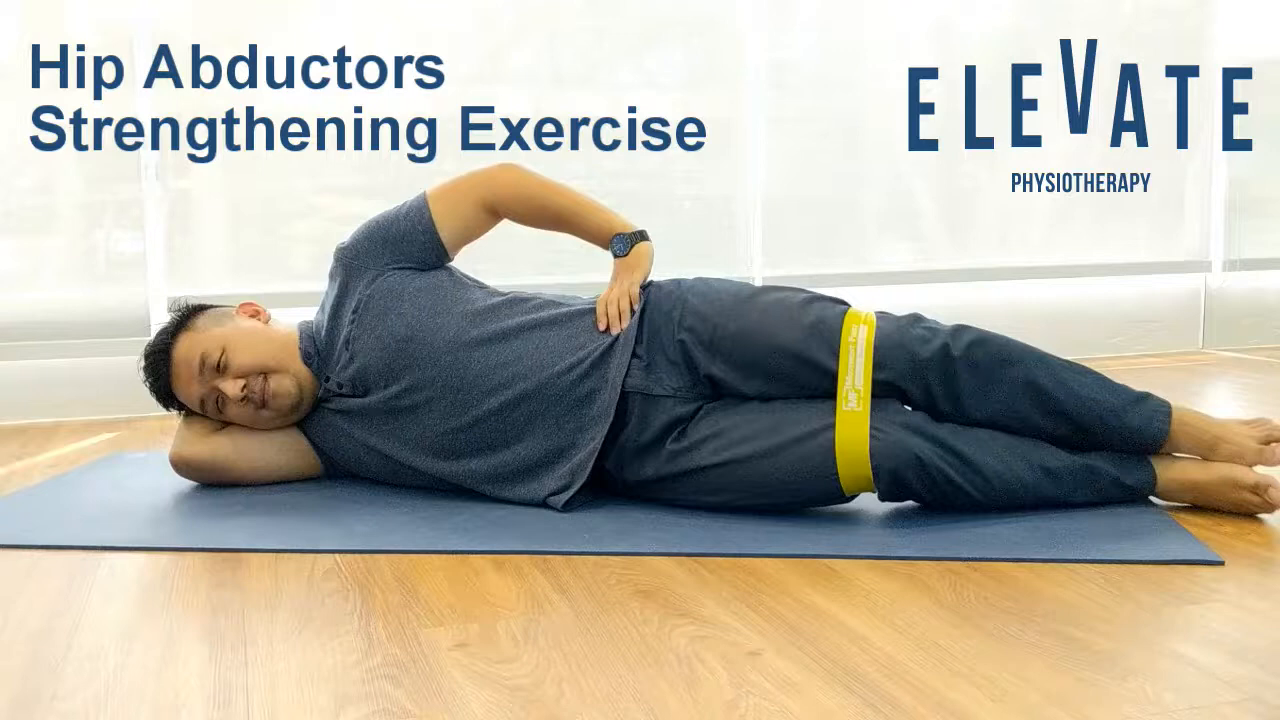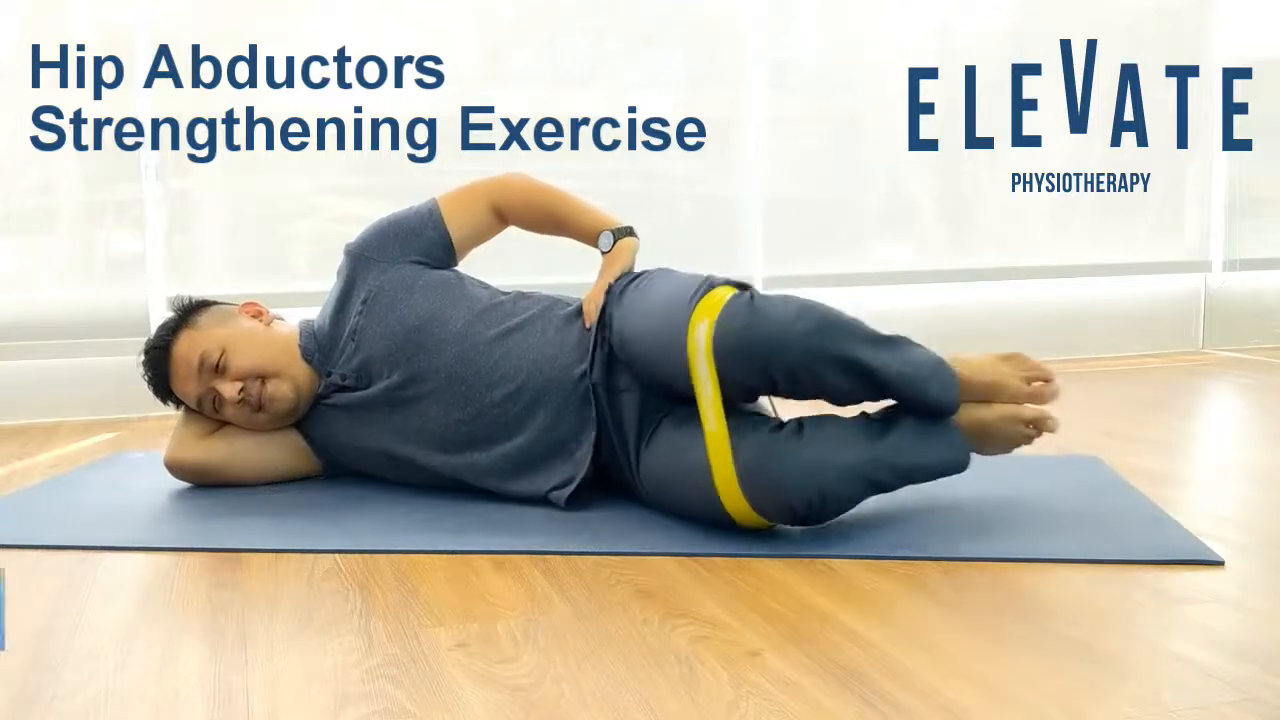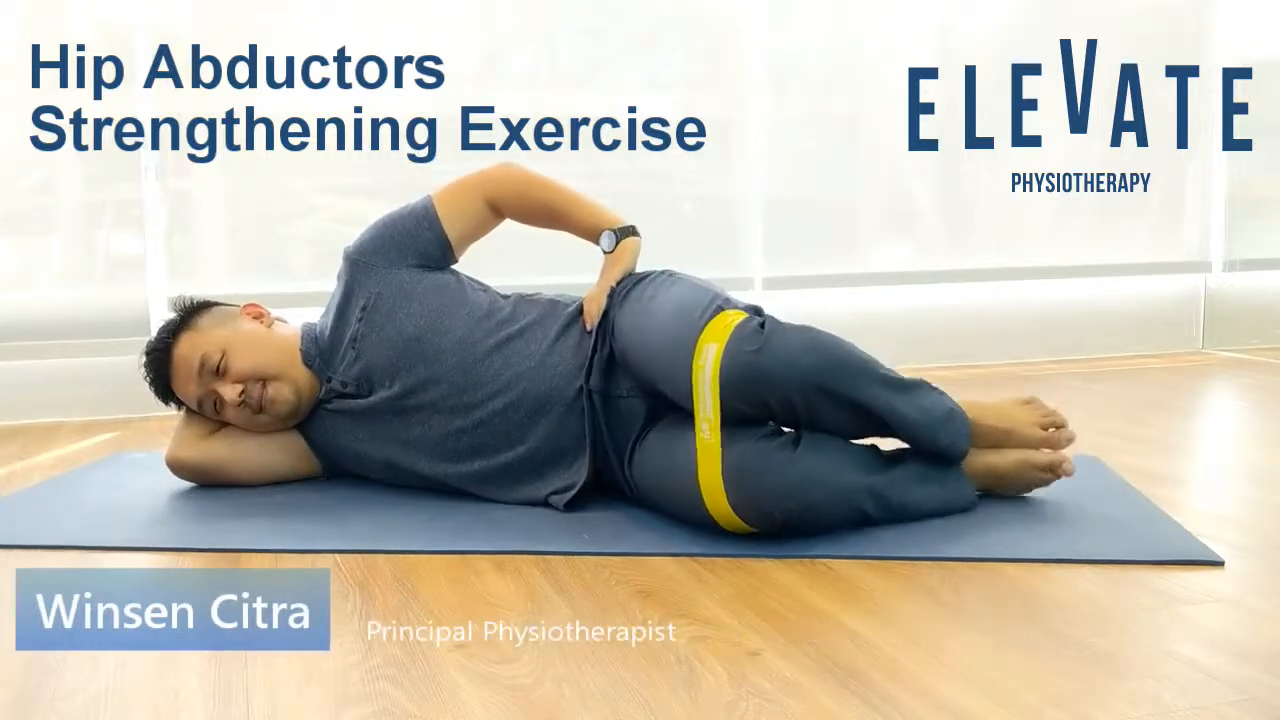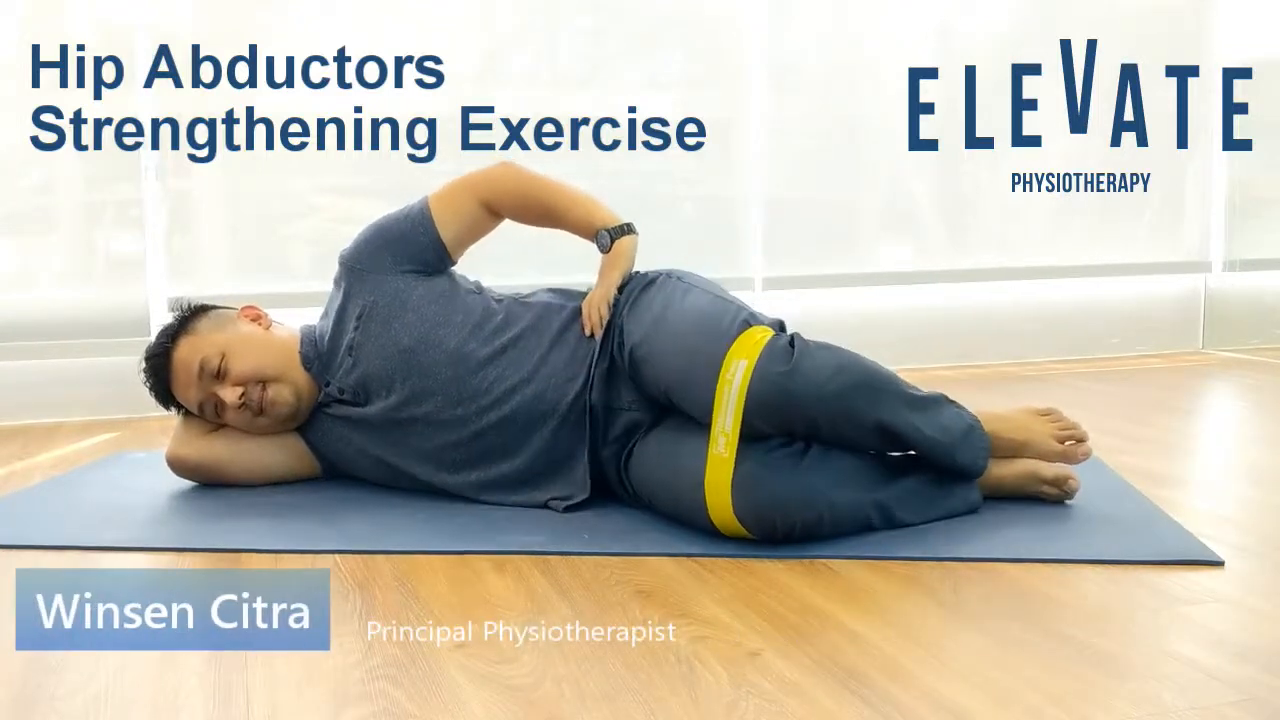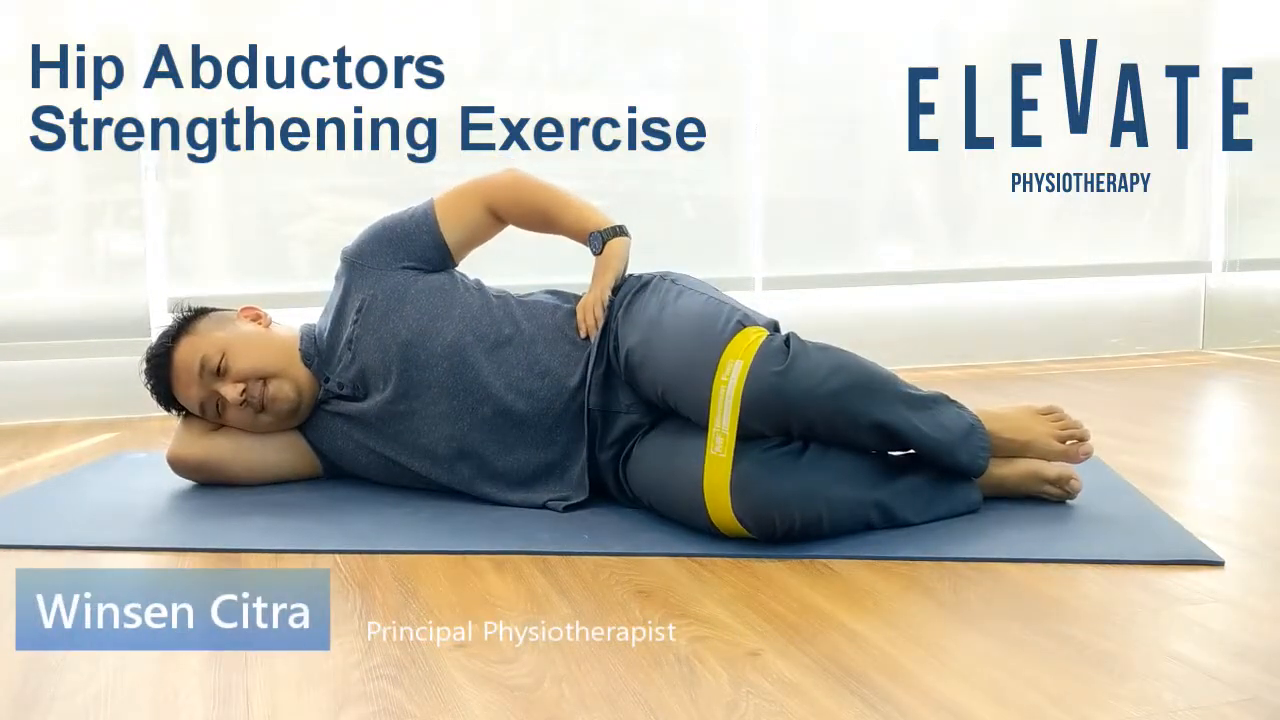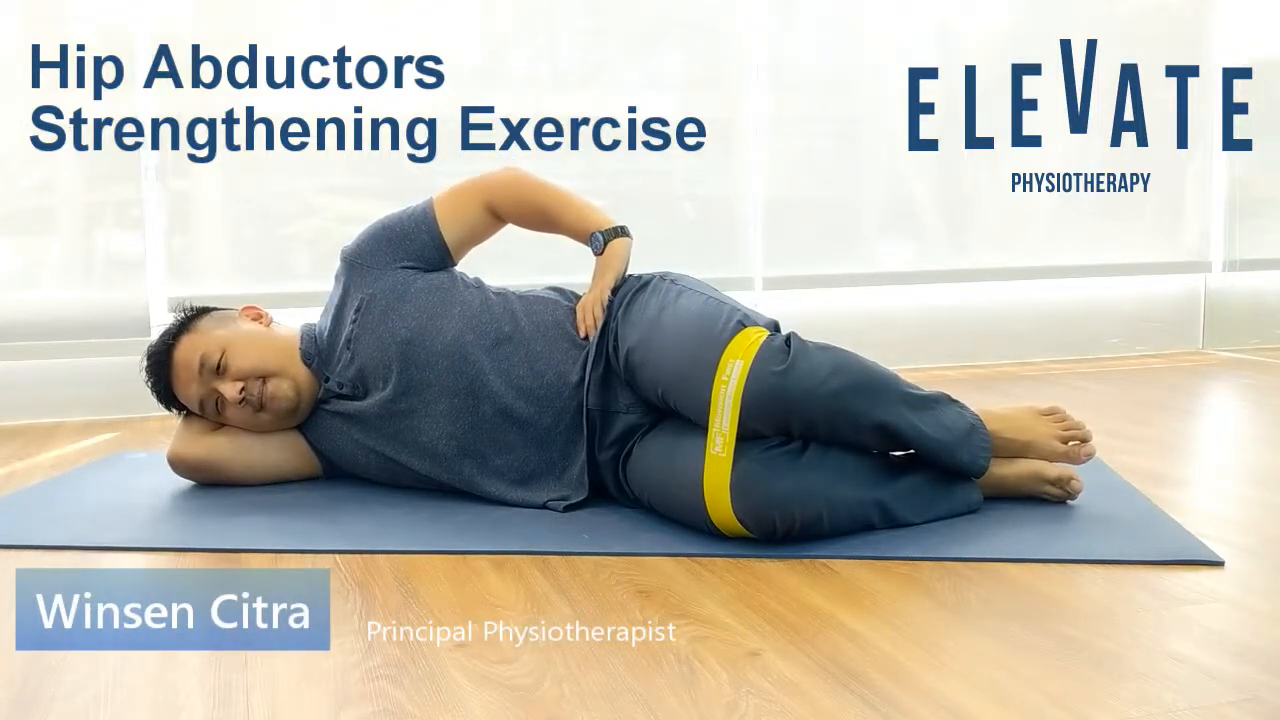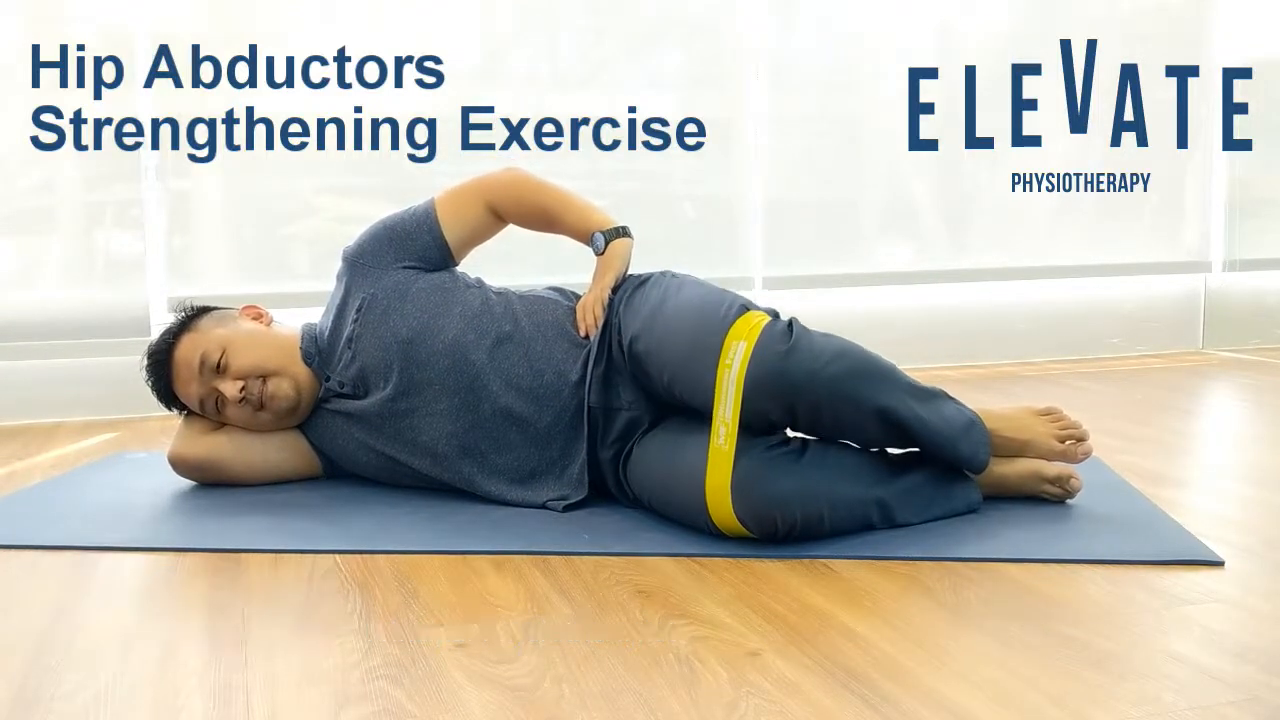
dt=0.7s
person 1, frame 1
left shoulder: (364, 269)
right shoulder: (334, 436)
left elbow: (499, 182)
left wrist: (628, 244)
left hip: (658, 337)
right hip: (652, 459)
left knee: (907, 358)
right knee: (895, 454)
left ankle: (1171, 425)
right ankle: (1156, 479)
person 1, frame 2
left shoulder: (372, 268)
right shoulder: (325, 434)
left elbow: (504, 191)
left wrist: (616, 241)
left hip: (625, 331)
right hip: (634, 449)
left knee: (742, 337)
right knee: (785, 476)
left ankle: (943, 380)
right ankle: (955, 431)
person 1, frame 3
left shoulder: (371, 268)
right shoulder: (330, 437)
left elbow: (499, 182)
left wrist: (616, 236)
left hip: (631, 328)
right hip: (626, 454)
left knee: (753, 364)
right knee: (766, 484)
left ankle: (955, 421)
right ankle: (959, 473)
person 1, frame 4
left shoulder: (369, 271)
right shoulder: (327, 439)
left elbow: (496, 182)
left wrist: (614, 236)
left hip: (634, 331)
right hip: (626, 454)
left knee: (779, 383)
right knee: (766, 500)
left ankle: (973, 433)
right ankle: (979, 479)
person 1, frame 5
left shoulder: (369, 268)
right shoulder: (328, 438)
left elbow: (501, 189)
left wrist: (608, 240)
left hip: (633, 332)
right hip: (620, 456)
left knee: (771, 382)
right knee: (757, 499)
left ankle: (974, 431)
right ankle: (981, 480)
person 1, frame 6
left shoulder: (368, 270)
right shoulder: (326, 437)
left elbow: (499, 187)
left wrist: (609, 239)
left hip: (631, 330)
right hip: (620, 455)
left knee: (773, 381)
right knee: (760, 497)
left ankle: (975, 431)
right ankle: (981, 479)
person 1, frame 7
left shoulder: (368, 269)
right shoulder: (327, 438)
left elbow: (501, 186)
left wrist: (610, 239)
left hip: (629, 335)
right hip: (622, 454)
left knee: (770, 366)
right knee: (761, 497)
left ankle: (972, 431)
right ankle: (974, 479)
